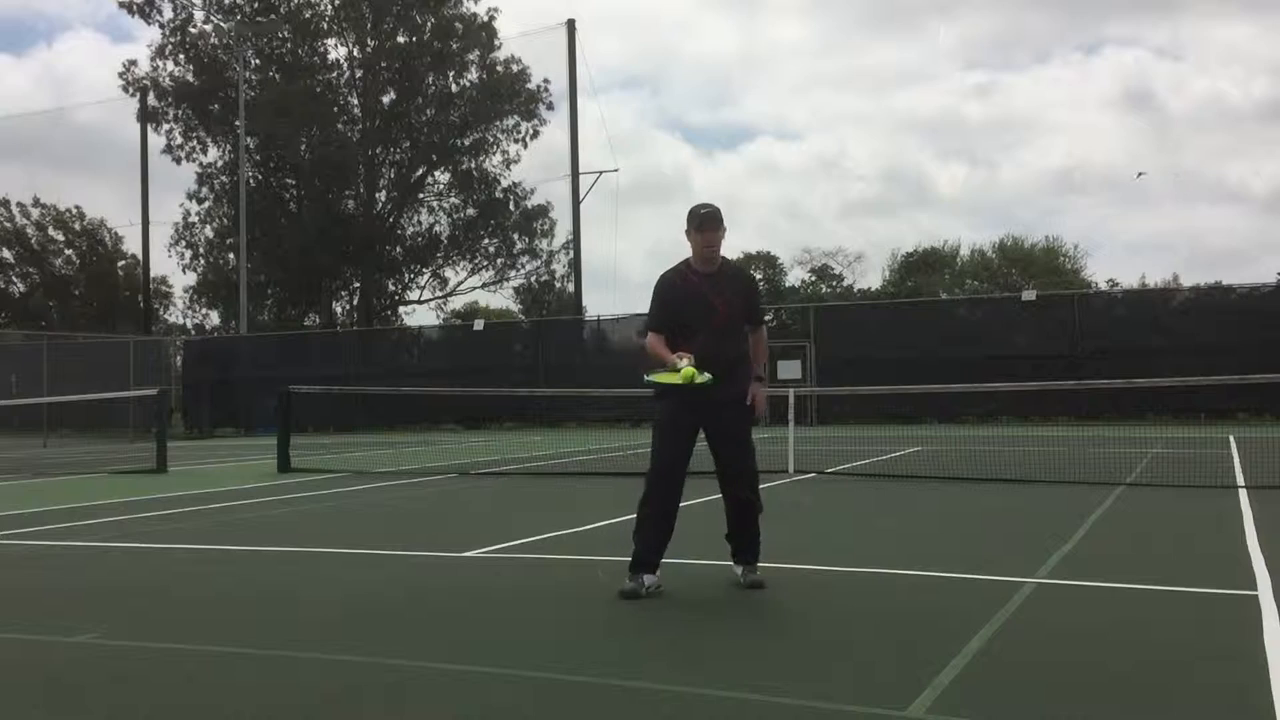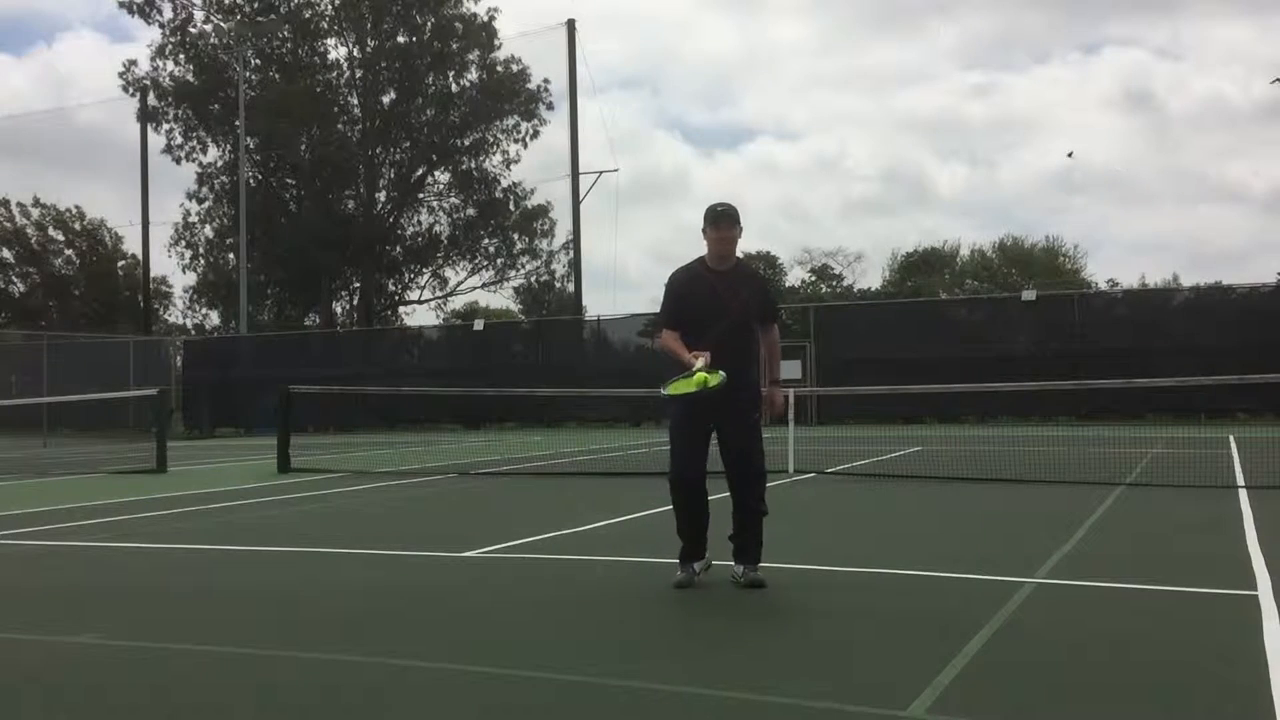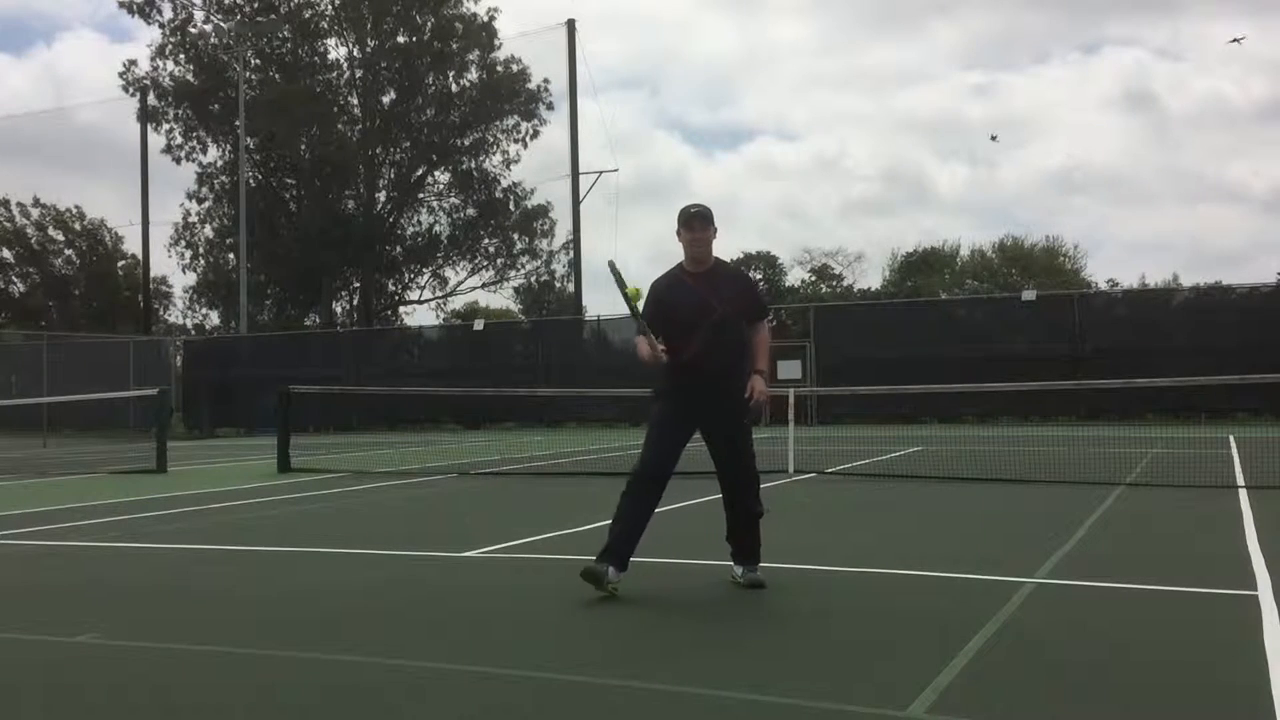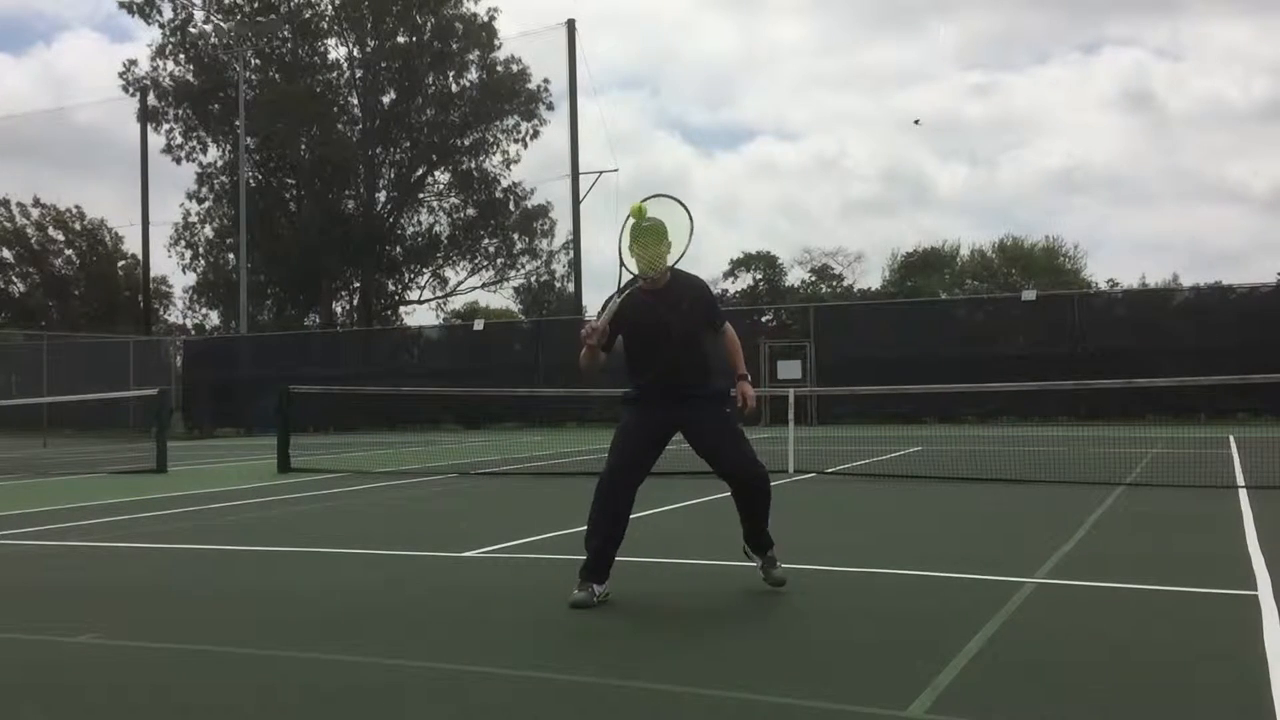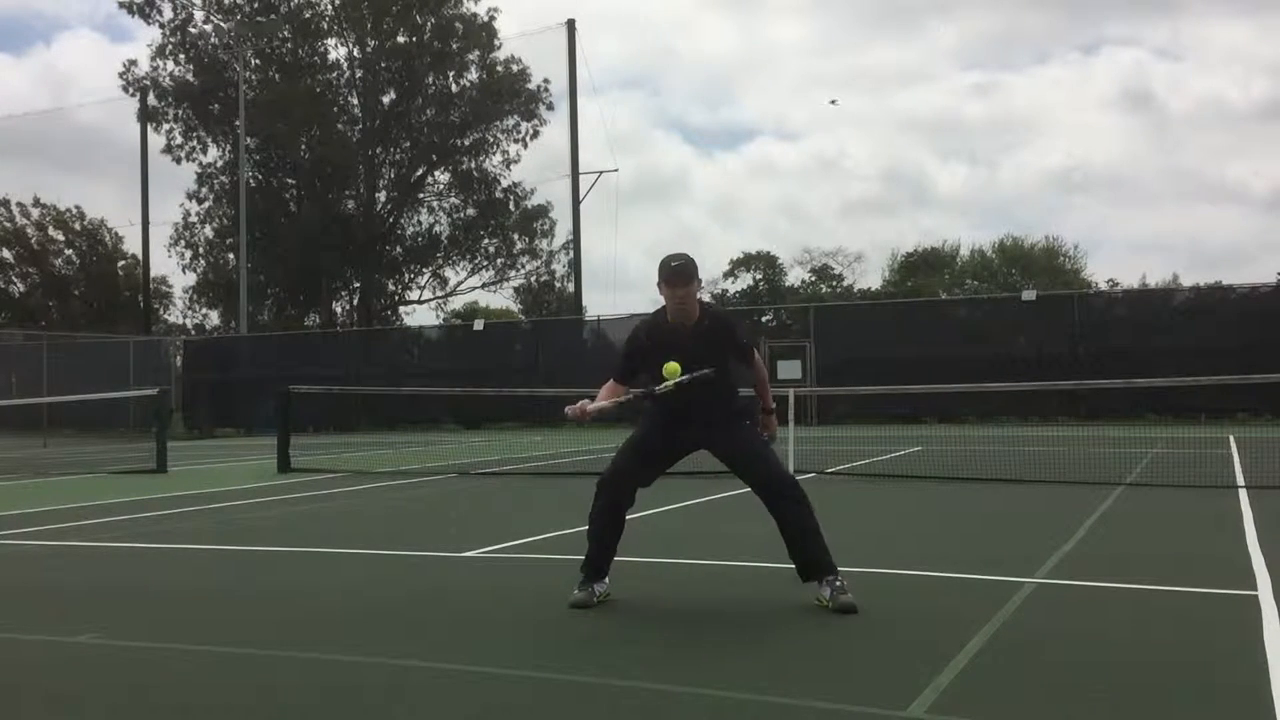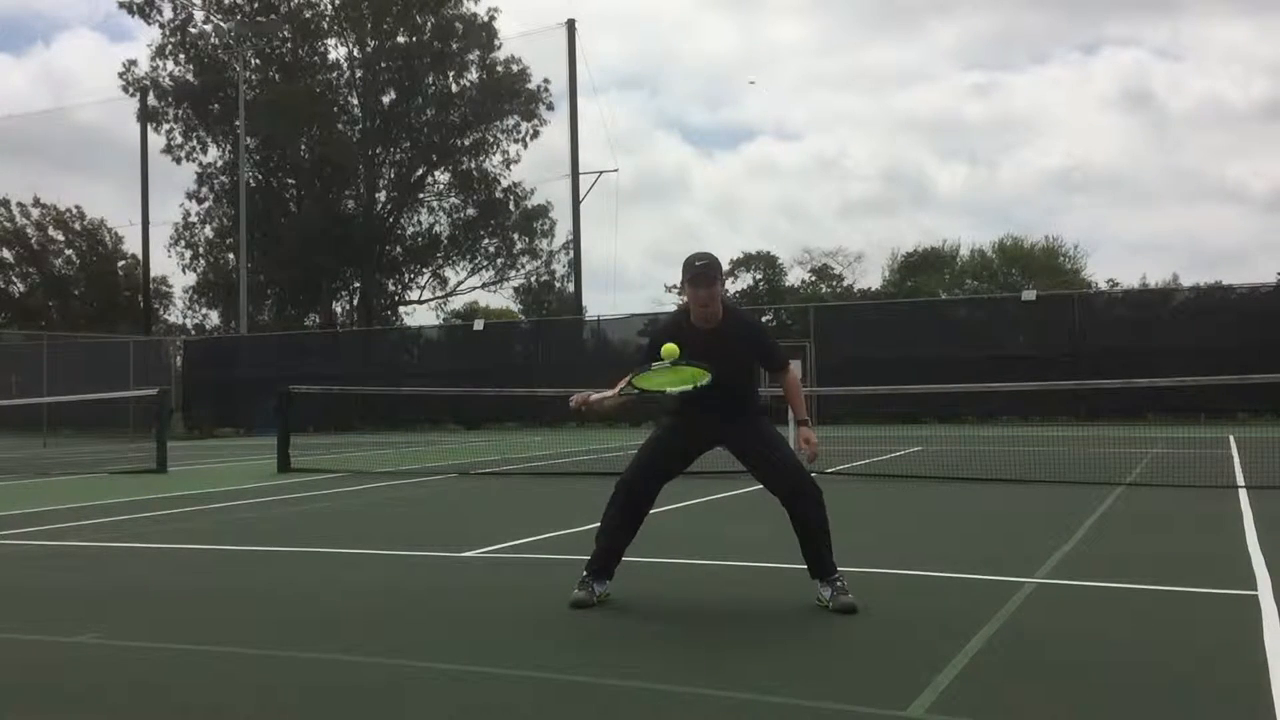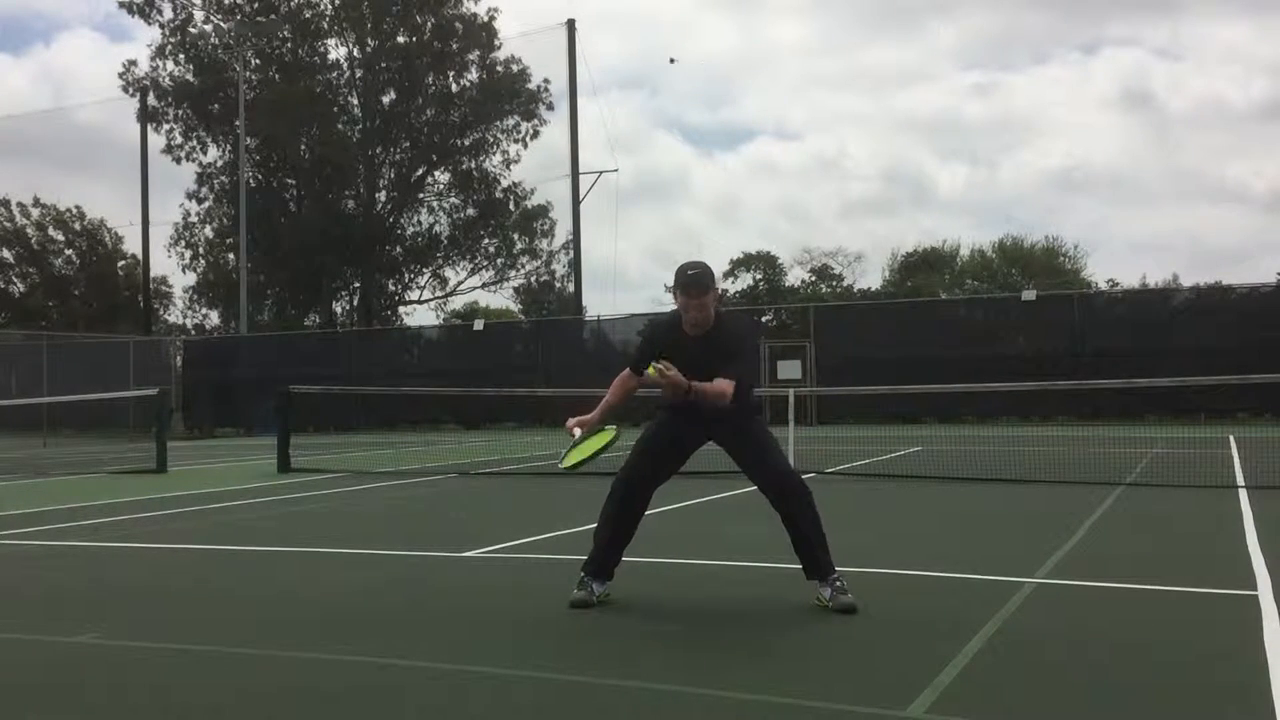
dt=0.3s
person 1, frame 1
left shoulder: (741, 280)
right shoulder: (670, 283)
left elbow: (757, 332)
right elbow: (653, 338)
left wrist: (757, 380)
right wrist: (671, 359)
left hip: (730, 396)
right hip: (678, 396)
left knee: (742, 479)
right knee: (663, 478)
left ankle: (745, 560)
right ankle: (644, 569)
person 1, frame 2
left shoulder: (754, 281)
right shoulder: (683, 280)
left elbow: (769, 332)
right elbow: (667, 335)
left wrist: (773, 382)
right wrist: (688, 357)
left hip: (741, 395)
right hip: (692, 394)
left knee: (748, 477)
right knee: (685, 476)
left ankle: (746, 561)
right ankle: (693, 557)
person 1, frame 3
left shoulder: (738, 280)
right shoulder: (665, 287)
left elbow: (761, 327)
right elbow: (648, 337)
left wrist: (759, 374)
right wrist: (647, 351)
left hip: (729, 398)
right hip: (677, 397)
left knee: (741, 480)
right knee: (647, 475)
left ankle: (745, 561)
right ankle: (611, 563)
person 1, frame 4
left shoulder: (693, 288)
right shoulder: (622, 302)
left elbow: (723, 330)
right elbow: (589, 366)
left wrist: (742, 378)
right wrist: (591, 345)
left hip: (702, 400)
right hip: (648, 404)
left knee: (750, 475)
right knee: (615, 482)
left ankle: (761, 549)
right ankle: (594, 578)
person 1, frame 5
left shoulder: (721, 324)
right shoulder: (645, 335)
left elbow: (752, 361)
right elbow: (618, 384)
left wrist: (768, 411)
right wrist: (592, 405)
left hip: (726, 420)
right hip: (668, 423)
left knee: (782, 487)
right knee: (613, 484)
left ankle: (825, 578)
right ankle: (594, 577)
person 1, frame 6
left shoulder: (747, 327)
right shoulder: (669, 332)
left elbow: (785, 373)
left wrist: (803, 423)
right wrist: (603, 400)
left hip: (745, 418)
right hip: (688, 418)
left knee: (801, 488)
right knee: (633, 484)
left ankle: (828, 579)
right ankle: (596, 576)
person 1, frame 7
left shoulder: (736, 333)
right shoulder: (660, 331)
left elbow: (723, 395)
right elbow: (632, 374)
left wrist: (685, 385)
right wrist: (595, 416)
left hip: (736, 416)
right hip: (680, 415)
left knee: (788, 487)
right knee: (629, 484)
left ankle: (826, 578)
right ankle: (595, 575)
